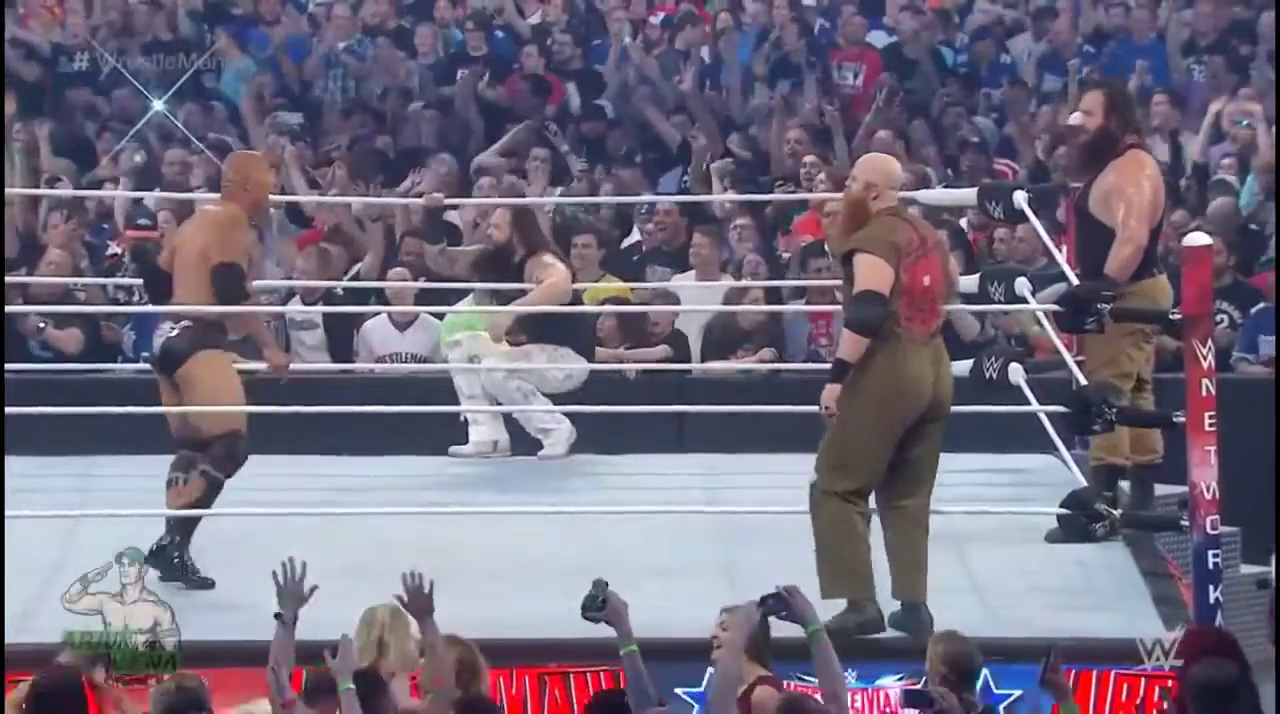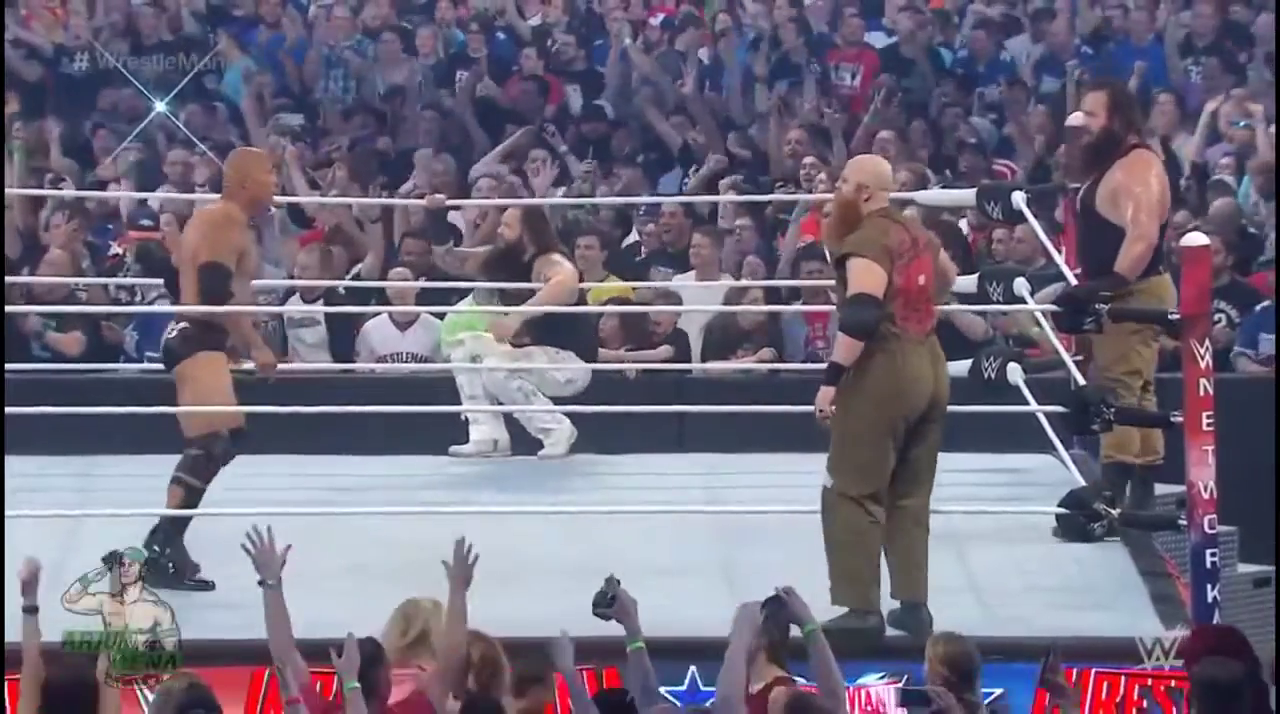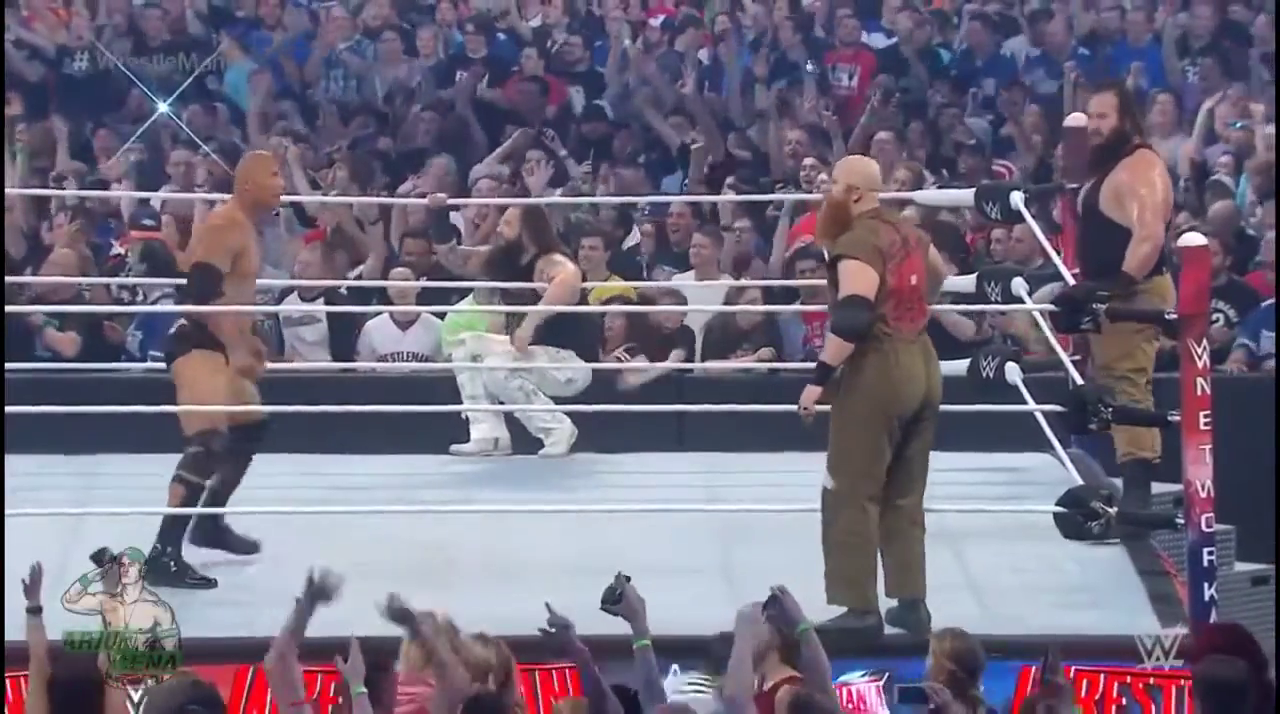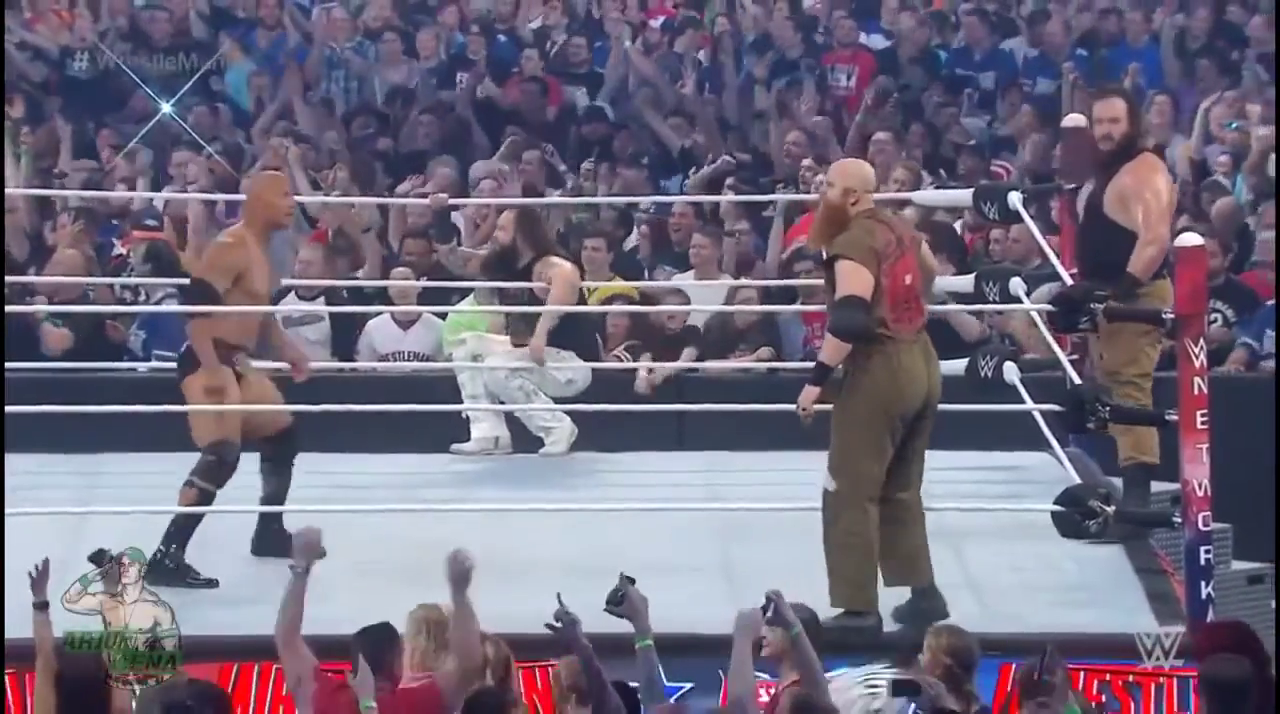
dt=0.2s
person 1, frame 1
left shoulder: (873, 239)
right shoulder: (927, 234)
left elbow: (866, 315)
right elbow: (948, 288)
left wrist: (837, 375)
left hip: (887, 371)
right hip: (934, 370)
left knee: (837, 487)
right knee: (910, 495)
left ankle: (861, 604)
right ankle: (913, 606)
person 1, frame 2
left shoulder: (866, 241)
right shoulder: (918, 234)
left elbow: (859, 319)
right elbow: (947, 281)
left wrist: (831, 378)
left hip: (885, 372)
right hip: (930, 368)
left knee: (851, 493)
right knee: (910, 496)
left ankle: (863, 610)
right ankle: (913, 605)
person 1, frame 3
left shoulder: (856, 243)
right shoulder: (907, 232)
left elbow: (851, 320)
right elbow: (937, 276)
left wrist: (819, 378)
left hip: (877, 371)
right hip: (921, 366)
left knee: (851, 493)
right knee: (904, 493)
left ankle: (861, 609)
right ankle: (911, 602)
person 1, frame 4
left shoulder: (852, 243)
right shoulder: (901, 231)
left elbow: (848, 321)
right elbow: (930, 273)
left wrist: (816, 379)
left hip: (879, 371)
right hip: (920, 365)
left knee: (852, 492)
right knee: (901, 489)
left ankle: (859, 609)
right ankle: (924, 592)
person 2, frame 1
left shoulder: (196, 222)
right shoulder: (234, 226)
left elbow: (155, 280)
right elbow: (231, 292)
right wrist: (269, 345)
left hip: (170, 340)
right hip: (198, 342)
left knee: (193, 448)
right knee: (230, 447)
left ankle: (175, 547)
right ankle: (172, 543)
person 2, frame 2
left shoulder: (210, 219)
right shoulder: (228, 226)
left elbow: (176, 281)
right elbow: (217, 293)
right wrist: (256, 344)
left hip: (189, 338)
right hip: (200, 342)
left knee: (228, 437)
right knee: (208, 449)
left ankle: (166, 538)
right ankle: (162, 554)
person 2, frame 3
left shoulder: (240, 226)
right shoulder: (227, 227)
right elbow: (204, 292)
left wrist: (247, 340)
right wrist: (236, 347)
left hip: (213, 344)
right hip: (197, 344)
left knee: (252, 427)
right knee: (208, 445)
left ankle: (209, 521)
right ankle: (163, 555)
person 2, frame 4
left shoulder: (257, 248)
right shoulder: (233, 247)
right elbow: (196, 304)
left wrist: (288, 350)
right wrist: (212, 366)
left hip: (235, 363)
right hip: (210, 364)
left knee: (282, 436)
right knee: (221, 456)
left ankle: (270, 533)
right ankle: (167, 556)
person 3, frame 1
left shoulder: (1130, 168)
right shoulder: (1113, 165)
left elbow: (1133, 237)
left wrist: (1102, 286)
right wrist: (1094, 287)
left hip: (1128, 294)
right hip: (1128, 292)
right knee: (1134, 393)
left ankle: (1102, 502)
right ankle: (1143, 496)
person 3, frame 2
left shoulder: (1137, 167)
right shoulder: (1113, 165)
left elbow: (1143, 236)
left wrist: (1111, 284)
right wrist: (1090, 284)
left hip: (1134, 293)
right hip: (1122, 292)
left knee: (1115, 391)
right knee: (1136, 392)
left ankle: (1110, 499)
right ankle: (1142, 495)
person 3, frame 3
left shoulder: (1140, 167)
right shoulder: (1111, 167)
left elbow: (1149, 235)
left wrist: (1119, 283)
right wrist: (1087, 286)
left hip: (1135, 293)
right hip: (1115, 294)
left knee: (1123, 389)
right knee: (1132, 389)
left ankle: (1134, 498)
right ankle: (1140, 495)
person 3, frame 4
left shoulder: (1143, 170)
right shoulder: (1110, 171)
left elbow: (1155, 238)
left wrist: (1125, 285)
right wrist: (1084, 288)
left hip: (1136, 297)
right hip: (1110, 297)
left knee: (1128, 392)
right knee: (1121, 392)
left ankle: (1135, 500)
right ankle: (1137, 493)
person 4, frame 1
left shoulder: (541, 263)
right shoulder: (493, 259)
left elbow: (561, 285)
right elbow: (444, 260)
left wrist: (510, 311)
left hip: (568, 358)
right hip: (530, 347)
left knee: (494, 369)
right knee: (460, 347)
left ankle: (555, 430)
right ankle: (490, 436)
person 4, frame 2
left shoulder: (549, 263)
right shoulder: (504, 258)
left elbow: (567, 283)
right elbow: (453, 260)
left wrist: (518, 315)
left hip: (570, 362)
right hip: (535, 351)
left knee: (496, 369)
right knee: (464, 346)
left ankle: (557, 430)
right ankle: (489, 435)
person 4, frame 3
left shoulder: (551, 263)
right shoulder: (506, 259)
left elbow: (570, 281)
left wrist: (531, 321)
left hip: (572, 362)
right hip: (538, 352)
left knee: (497, 368)
right knee: (467, 346)
left ankle: (558, 429)
right ankle: (490, 434)
person 4, frame 4
left shoulder: (549, 266)
right shoulder: (503, 263)
left elbow: (569, 278)
left wrist: (541, 330)
left hip: (572, 363)
right hip: (533, 353)
left knee: (497, 369)
right knee: (468, 347)
left ankle: (558, 428)
right ankle: (491, 434)
